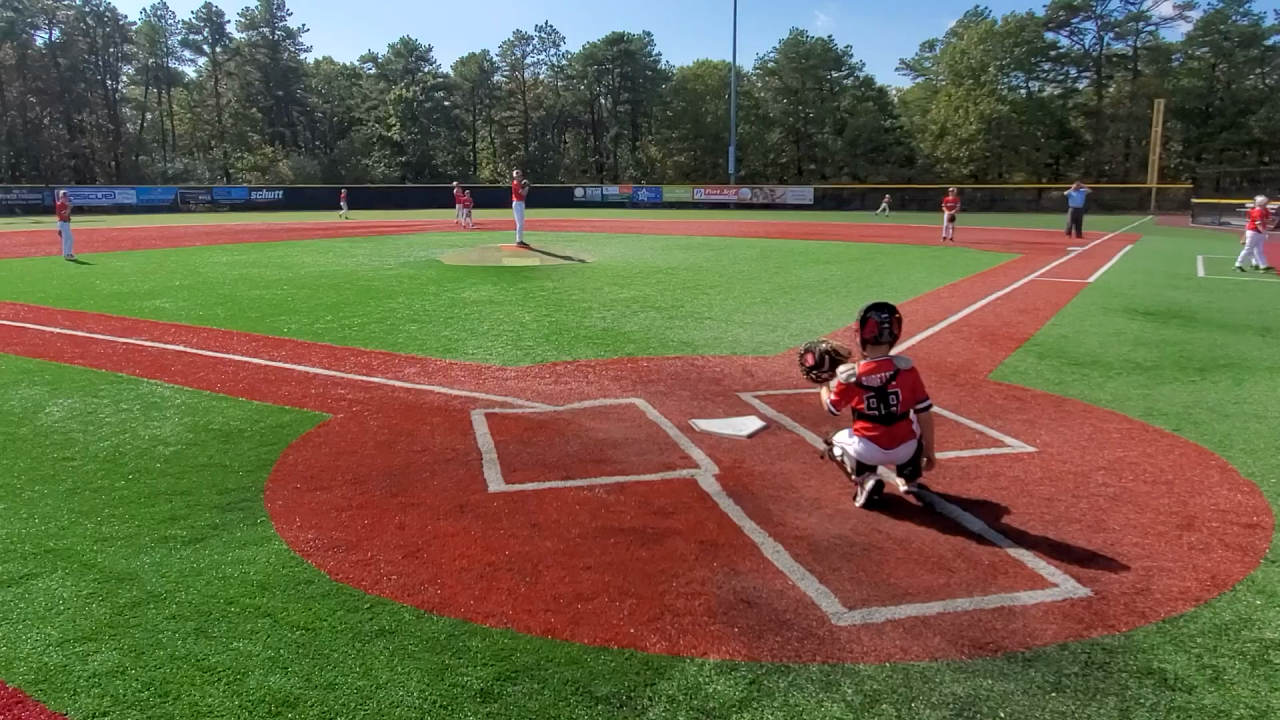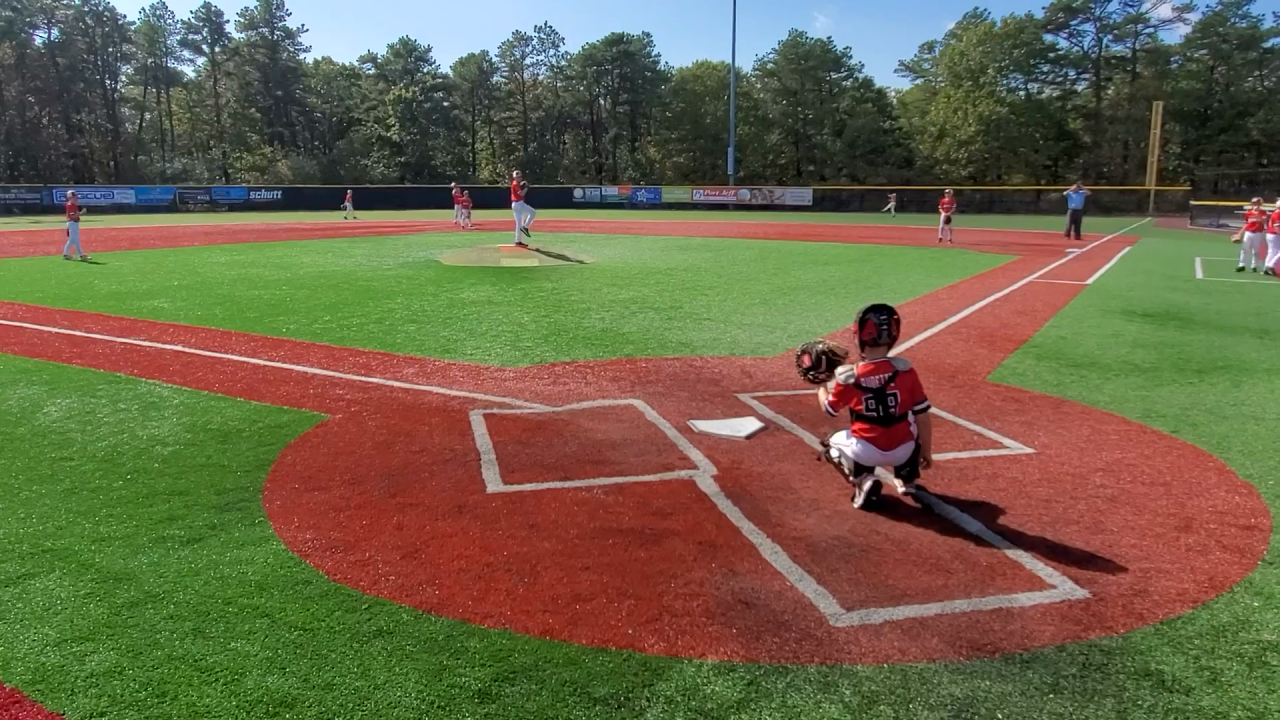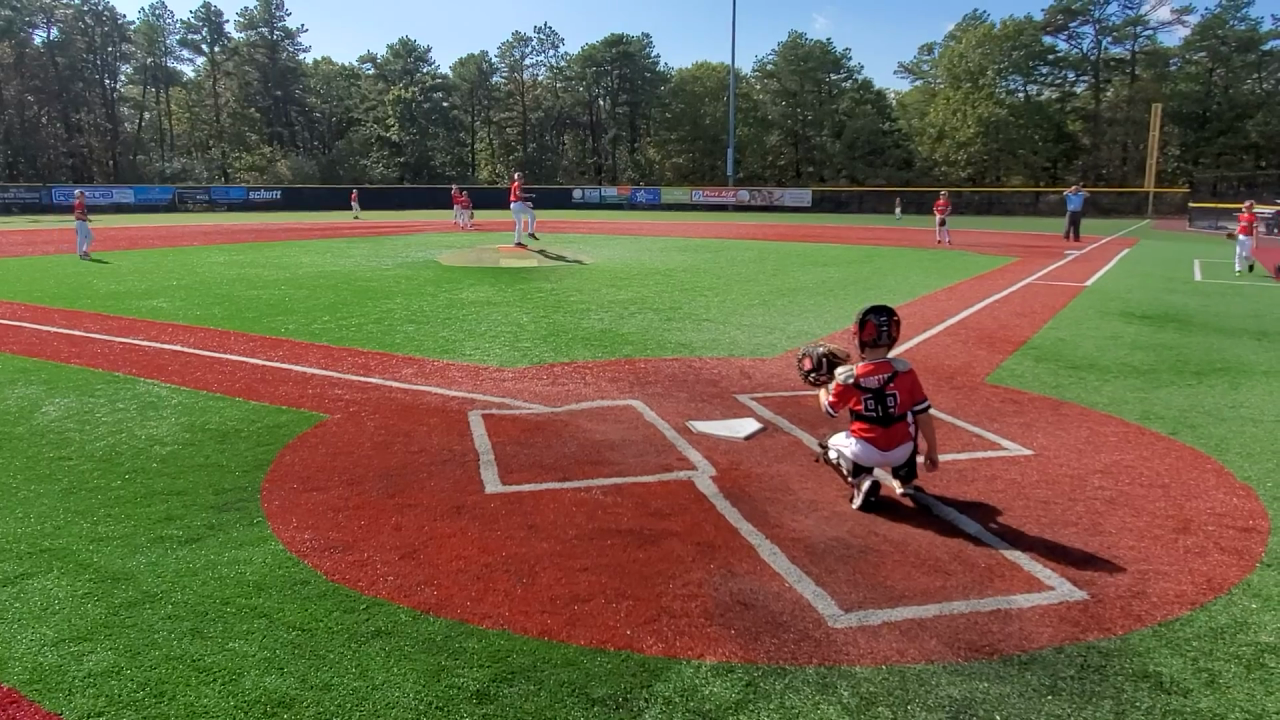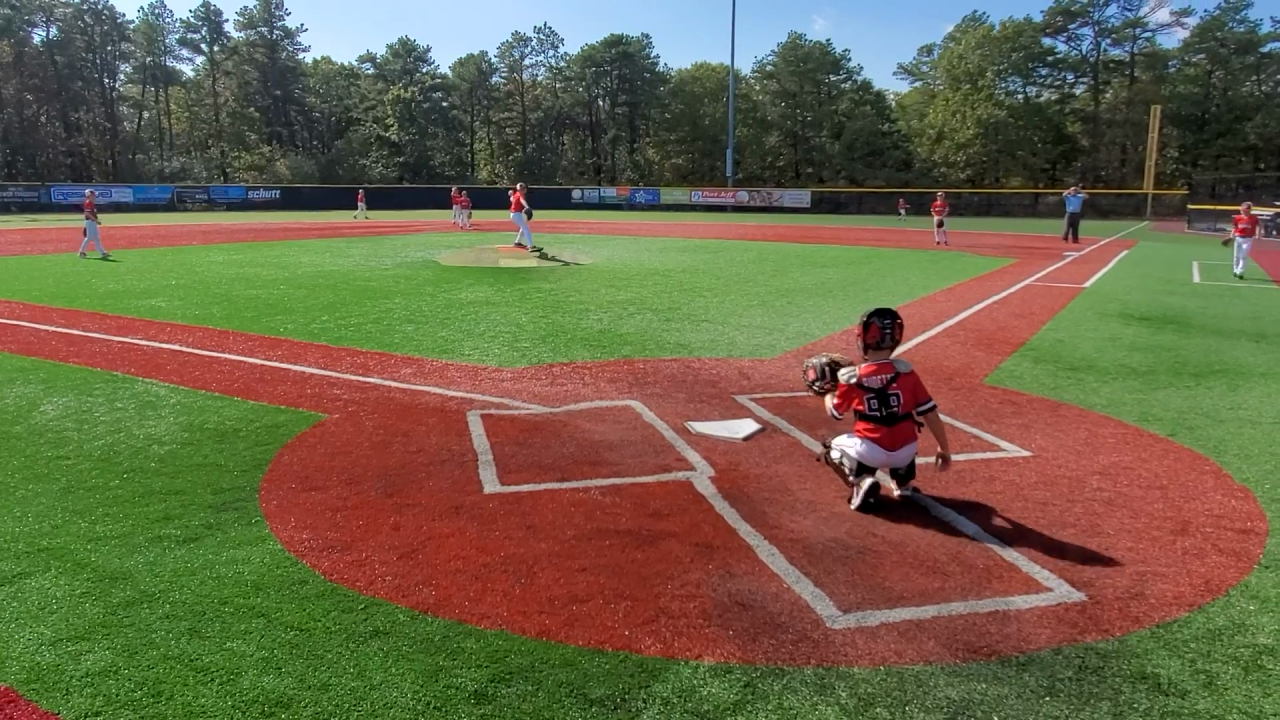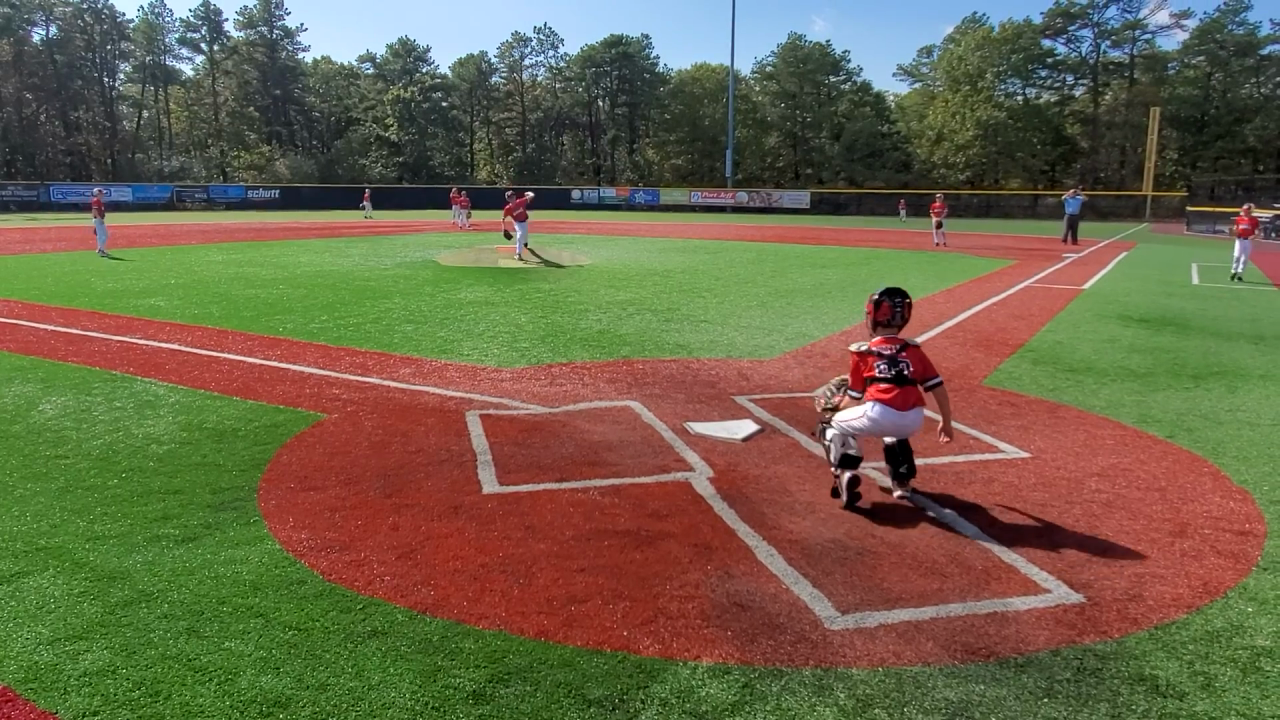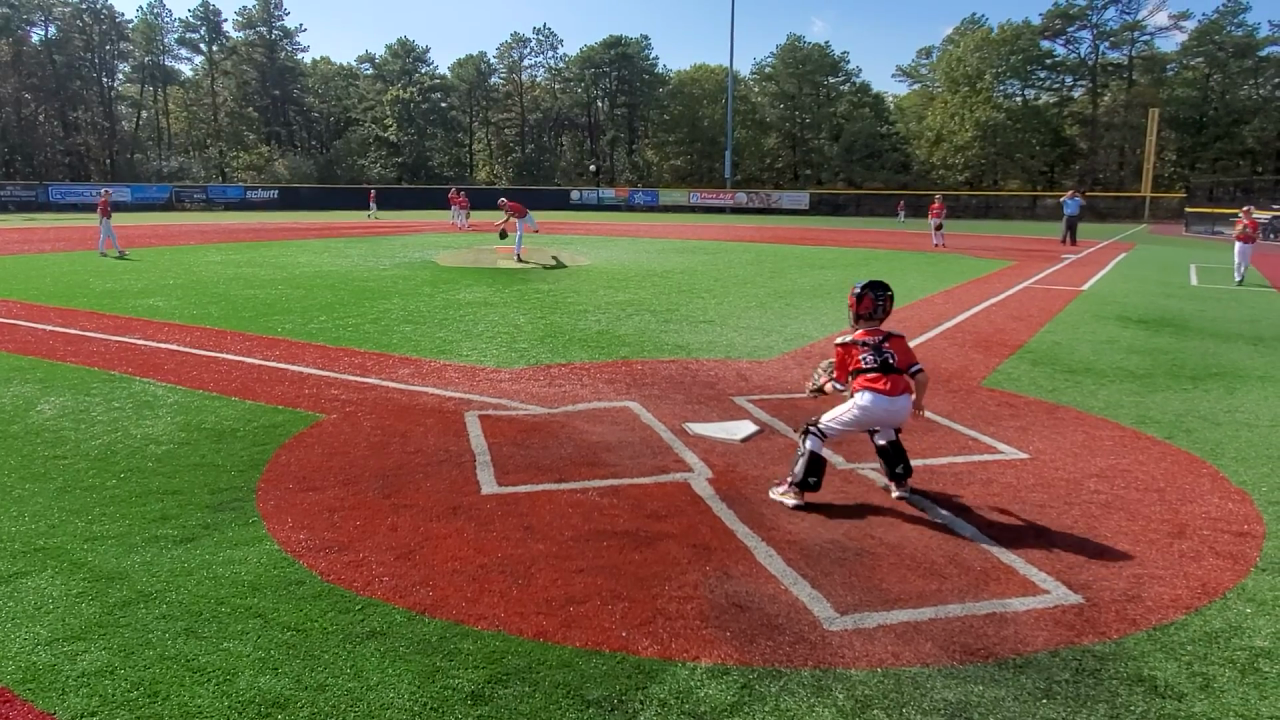
dt=0.3s
person 1, frame 1
left shoulder: (850, 375)
right shoulder: (906, 368)
left elbow: (831, 408)
right elbow: (924, 415)
left wrist: (824, 383)
right wrist: (929, 450)
left hip: (868, 451)
right hip: (905, 449)
left knee: (836, 442)
right knee: (916, 420)
left ankle: (865, 479)
right ankle: (909, 477)
person 1, frame 2
left shoulder: (849, 377)
right shoulder: (905, 370)
left elbow: (828, 409)
right elbow: (923, 417)
left wrist: (821, 383)
right wrist: (926, 450)
left hip: (866, 452)
right hip: (903, 451)
left knee: (832, 444)
left ankle: (863, 481)
right ankle: (907, 478)
person 1, frame 3
left shoulder: (848, 377)
right shoulder: (904, 371)
left elbow: (828, 409)
right elbow: (923, 417)
left wrist: (823, 386)
right wrist: (932, 450)
left hip: (865, 452)
right hip: (901, 451)
left knee: (830, 446)
left ankle: (861, 481)
right ankle: (905, 479)
person 1, frame 4
left shoulder: (851, 378)
right shoulder: (907, 373)
left elbow: (834, 413)
right elbow: (930, 414)
left wrist: (826, 391)
right wrist: (944, 449)
left hip: (872, 453)
right hip: (905, 452)
left knee: (833, 449)
left ankle: (861, 481)
right ankle: (902, 481)
person 1, frame 5
left shoulder: (862, 352)
right shoulder: (914, 350)
left elbow: (853, 399)
right elbow: (938, 388)
left wrist: (835, 405)
right wrist: (946, 423)
left hip: (879, 414)
right hip: (913, 420)
left knee: (831, 427)
left ankle: (845, 474)
right ankle: (901, 482)
person 1, frame 6
left shoulder: (847, 344)
right shoulder: (897, 340)
left elbow: (837, 387)
right elbow: (921, 379)
left wrist: (822, 388)
right wrist: (918, 401)
left hip: (867, 402)
right hip: (901, 405)
left knee: (816, 432)
right knee: (882, 426)
left ankle: (795, 489)
right ankle: (900, 482)
